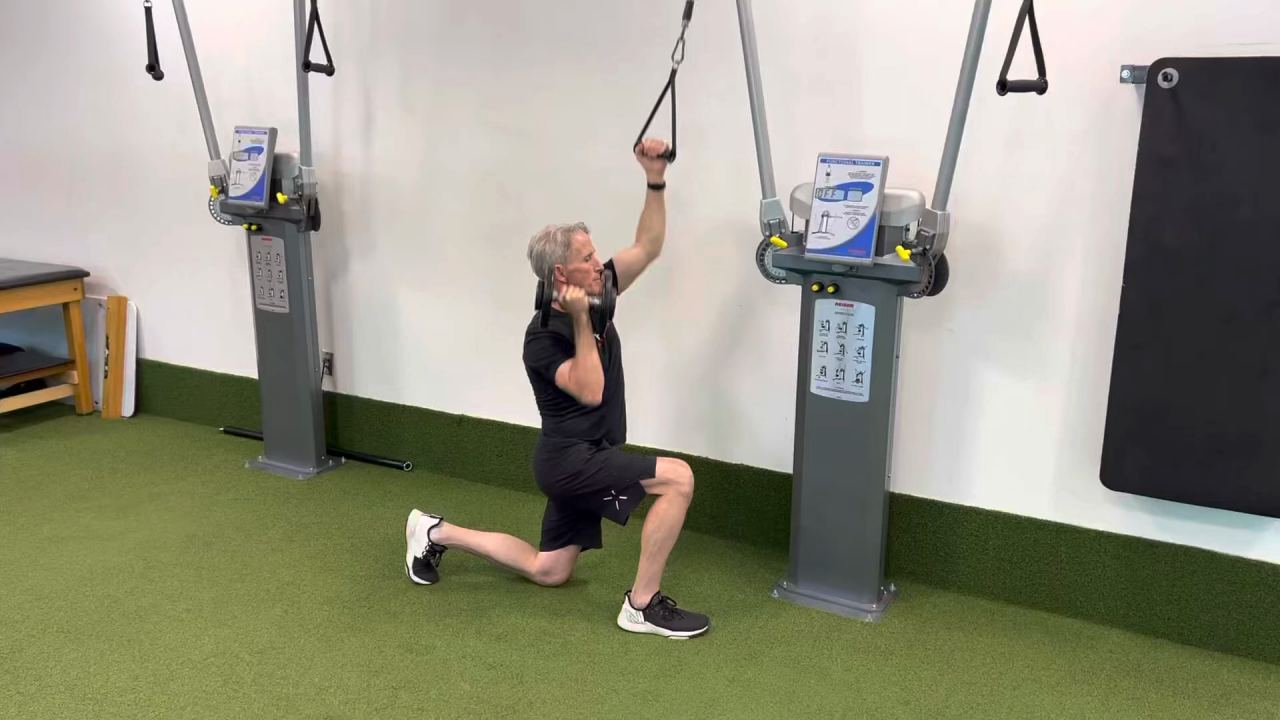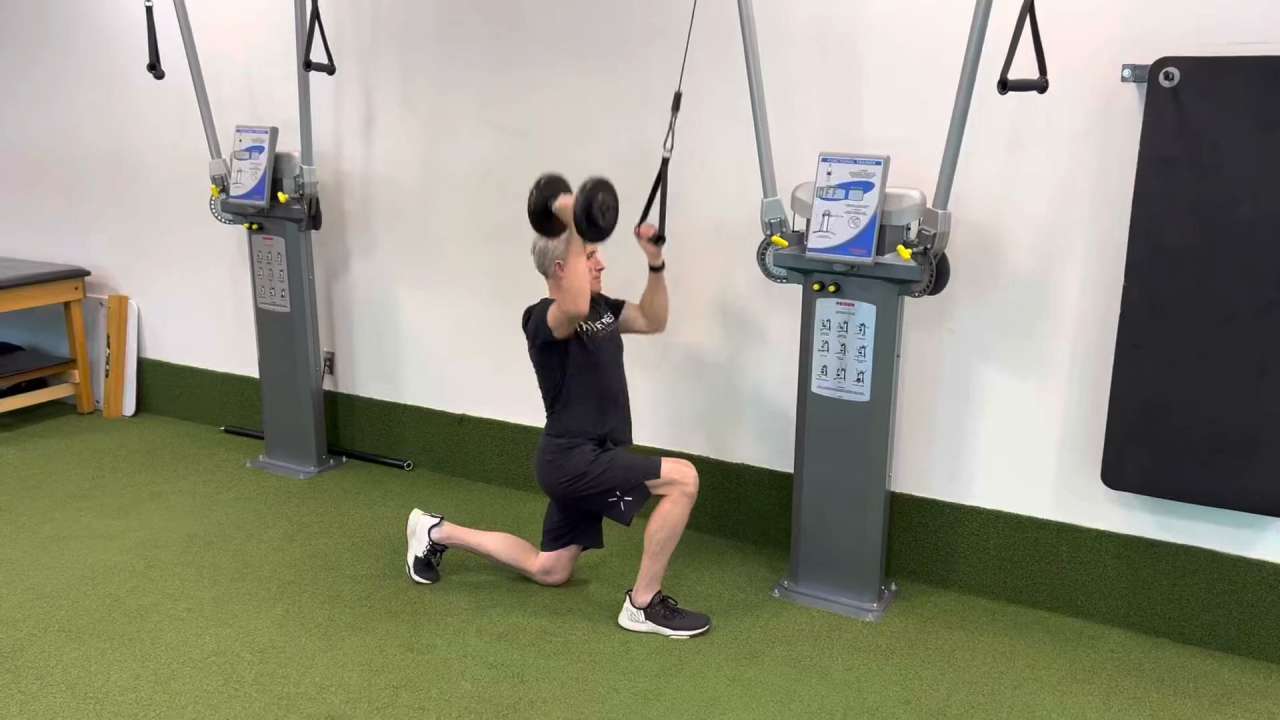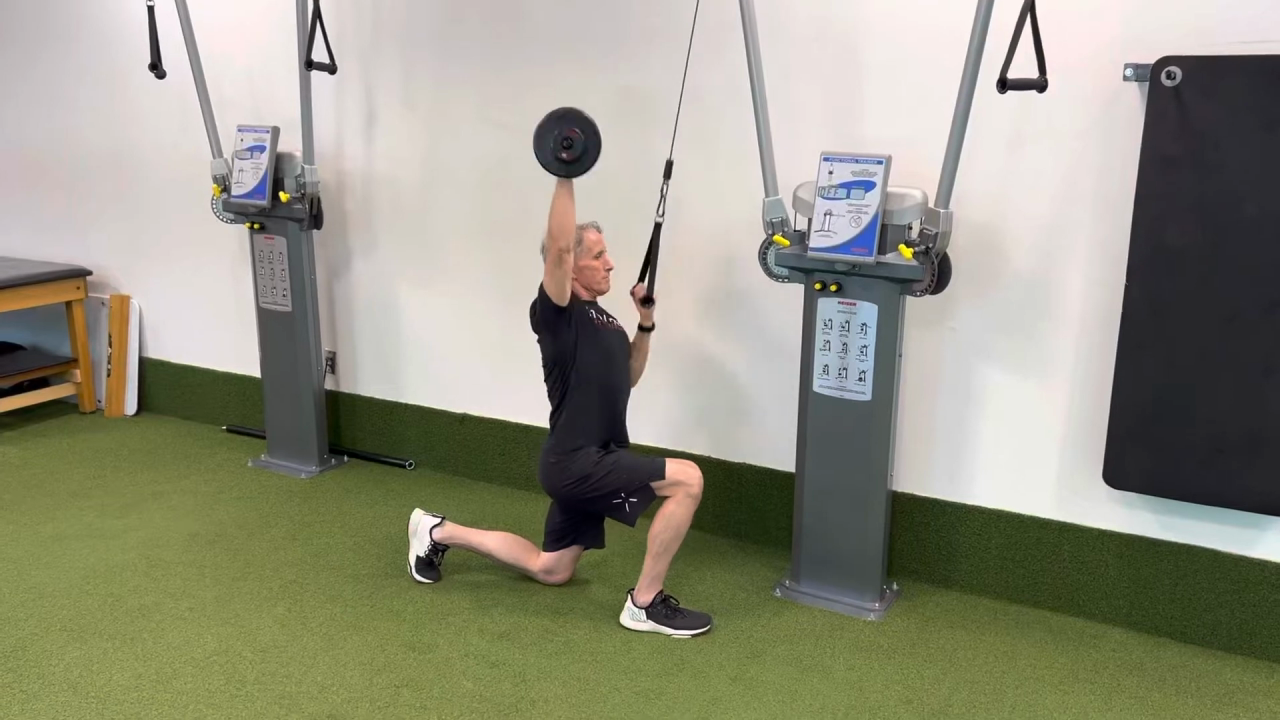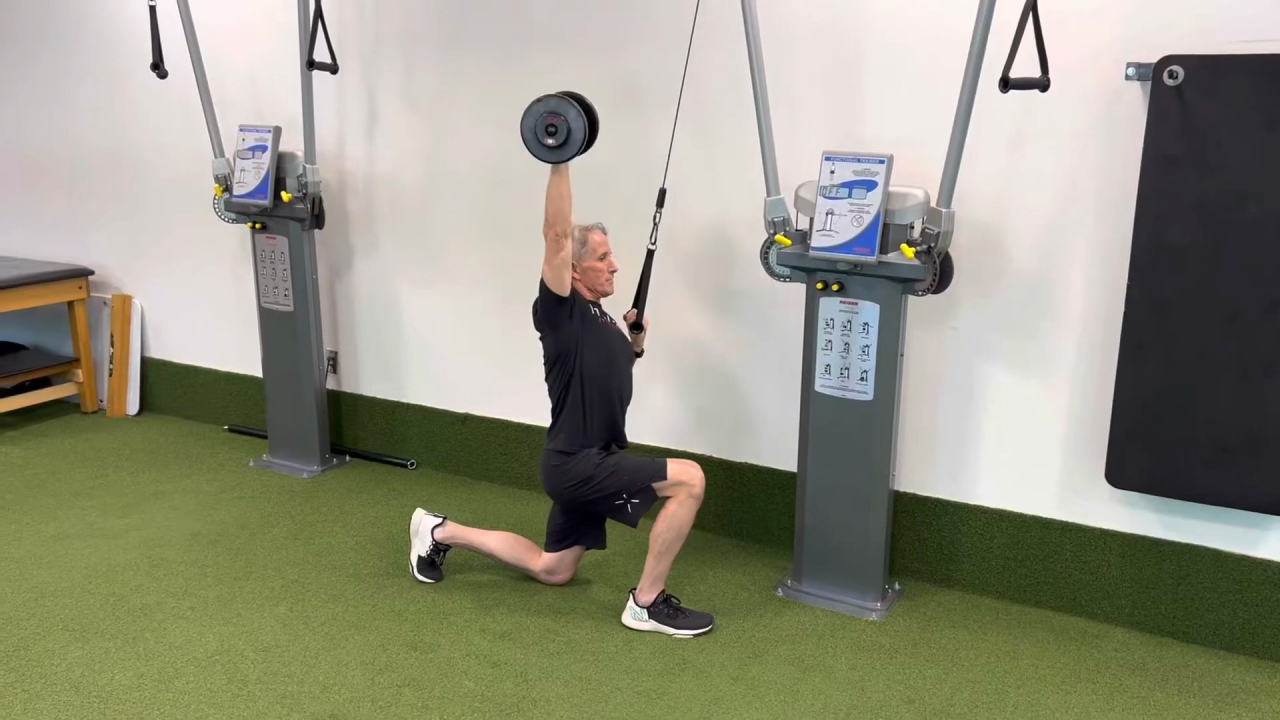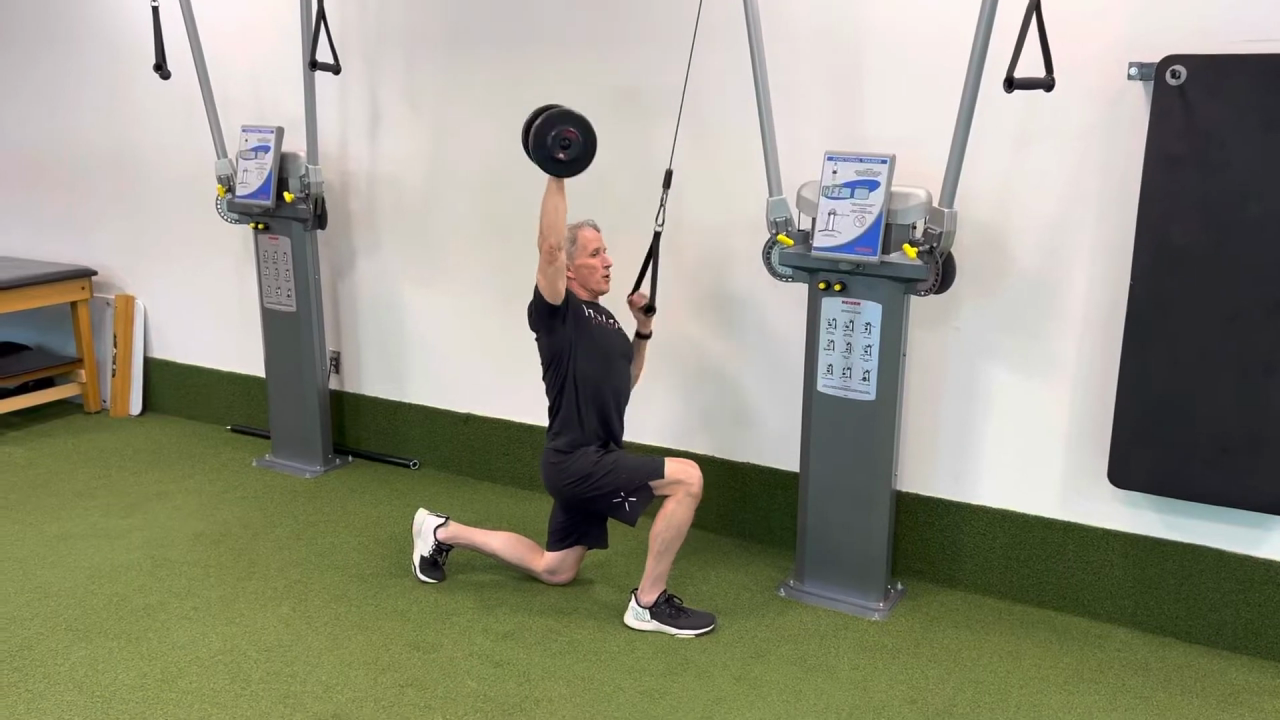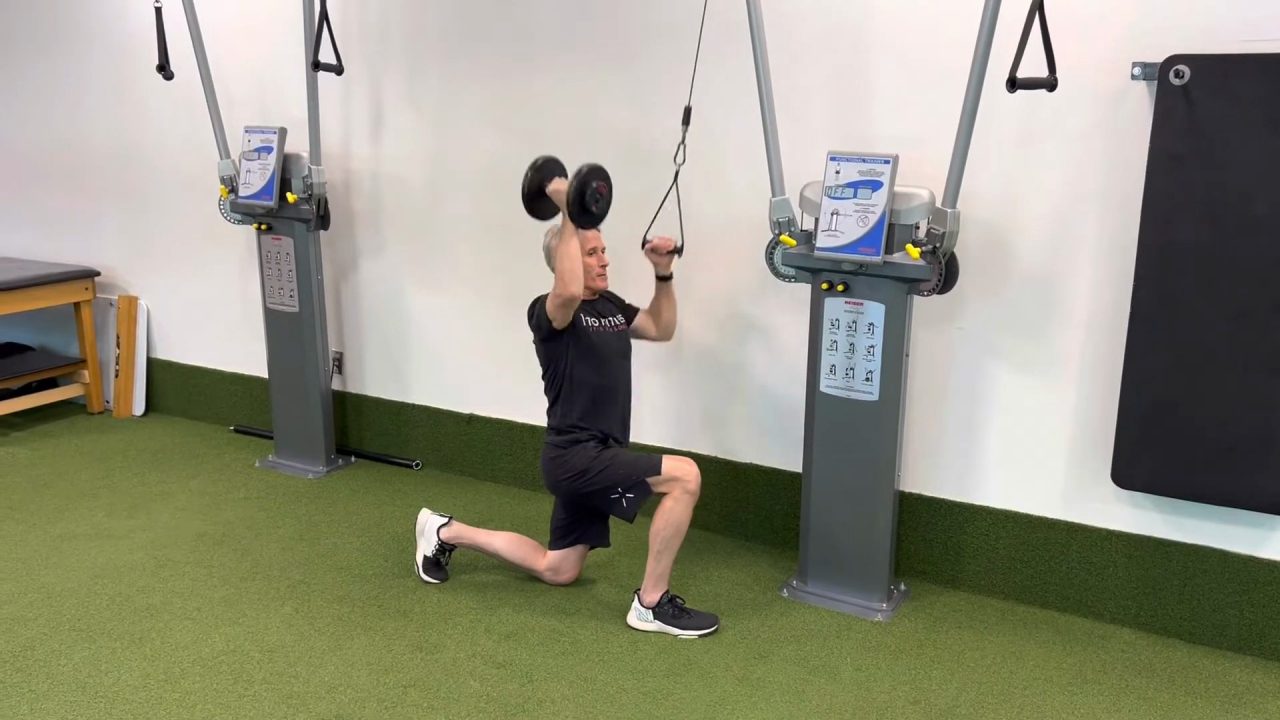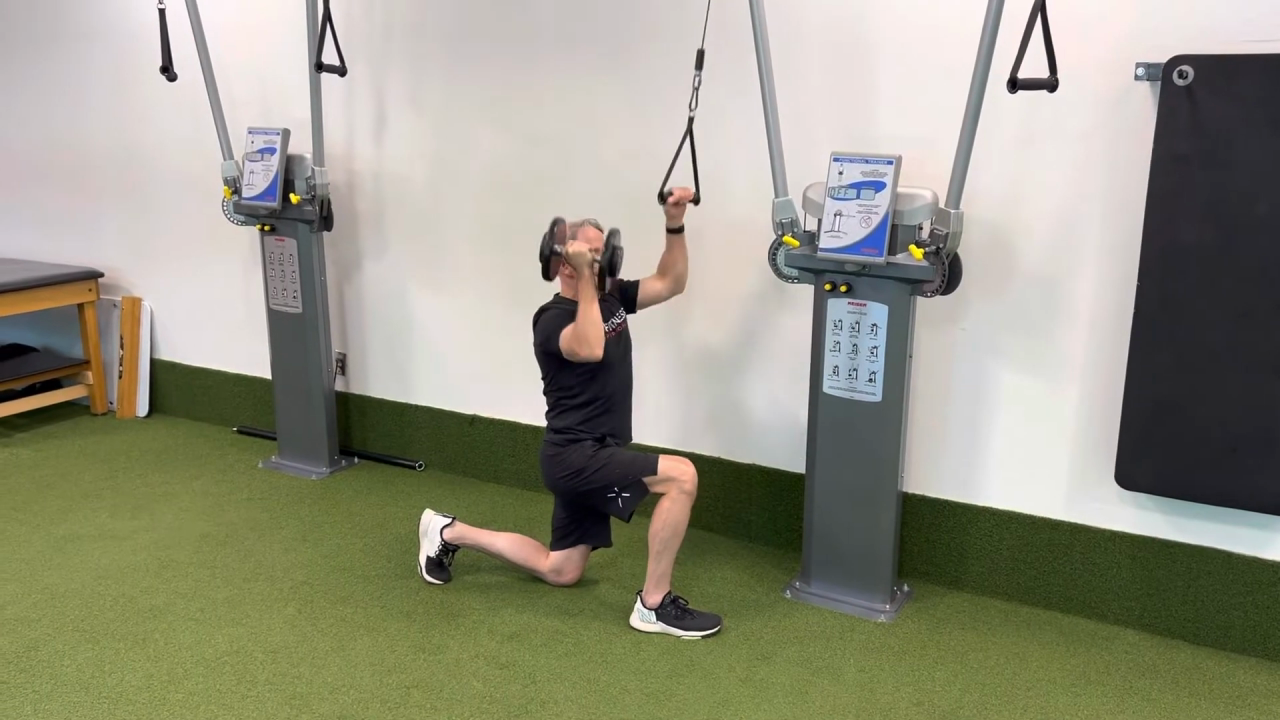
dt=0.3s
person 1, frame 1
left shoulder: (593, 291)
right shoulder: (545, 334)
left elbow: (649, 245)
right elbow: (591, 391)
left wrist: (654, 178)
right wrist: (581, 320)
left hip: (582, 459)
right hip: (571, 460)
left knee: (548, 570)
right knee: (678, 479)
left ankle: (435, 533)
right ankle: (643, 605)
person 1, frame 2
left shoulder: (600, 306)
right shoulder: (542, 318)
left elbow: (655, 321)
right elbow: (574, 308)
left wrist: (654, 259)
right wrist: (572, 227)
left hip: (585, 460)
right hip: (574, 460)
left knee: (548, 570)
right knee: (682, 479)
left ankle: (437, 533)
right ankle: (643, 604)
person 1, frame 3
left shoulder: (599, 318)
right shoulder: (556, 312)
left elbow: (624, 377)
right elbow: (558, 247)
left wrist: (644, 325)
right wrist: (565, 176)
left hip: (588, 461)
right hip: (578, 462)
left knee: (550, 569)
right knee: (687, 479)
left ankle: (438, 533)
right ankle: (646, 604)
person 1, frame 4
left shoulder: (596, 319)
right shoulder: (560, 309)
right elbow: (557, 234)
left wrist: (635, 346)
right wrist: (559, 162)
left hip: (589, 462)
right hip: (577, 464)
left knee: (550, 569)
right knee: (689, 480)
left ankle: (440, 533)
right ankle: (647, 603)
person 1, frame 5
left shoulder: (599, 315)
right shoulder: (554, 310)
left elbow: (625, 375)
right elbow: (550, 248)
left wrist: (643, 329)
right wrist: (556, 174)
left hip: (588, 459)
right hip: (577, 460)
left knee: (554, 569)
right knee: (686, 479)
left ankle: (442, 533)
right ankle: (649, 603)
person 1, frame 6
left shoulder: (609, 305)
right shoulder: (548, 313)
left elbow: (663, 329)
right elbow: (568, 292)
left wrist: (663, 273)
right wrist: (568, 217)
left hip: (594, 455)
right hip: (576, 456)
left knee: (556, 570)
right knee: (684, 476)
left ankle: (446, 534)
right ankle: (652, 603)
person 1, frame 7
left shoulder: (611, 297)
right shoulder: (552, 318)
left elbow: (671, 283)
right elbow: (591, 350)
left wrist: (674, 224)
right wrist: (584, 283)
left hip: (593, 454)
right hip: (575, 455)
left knee: (560, 570)
right knee: (681, 475)
left ankle: (449, 532)
right ankle: (654, 604)
